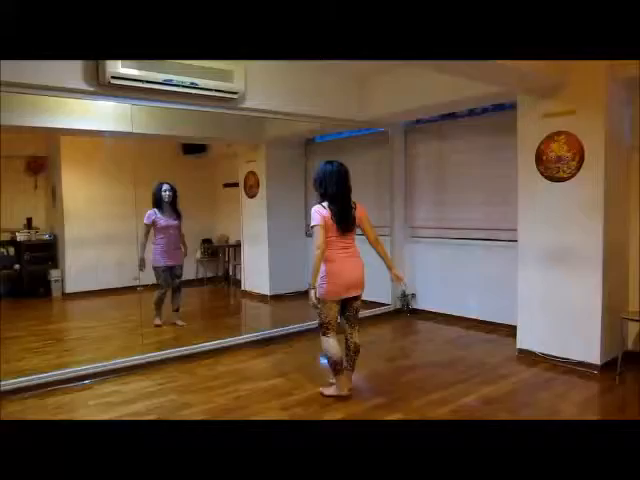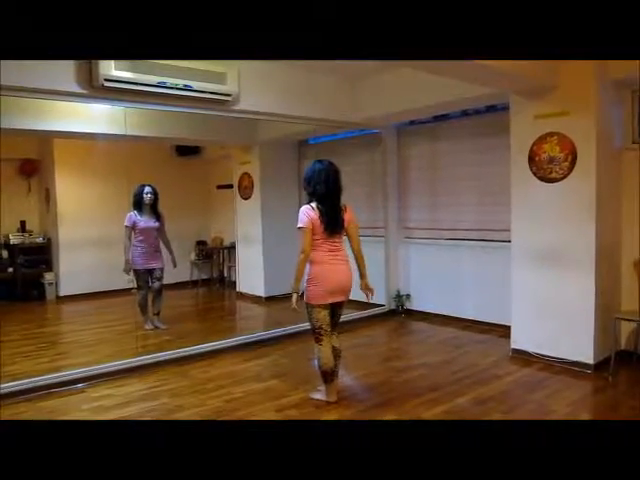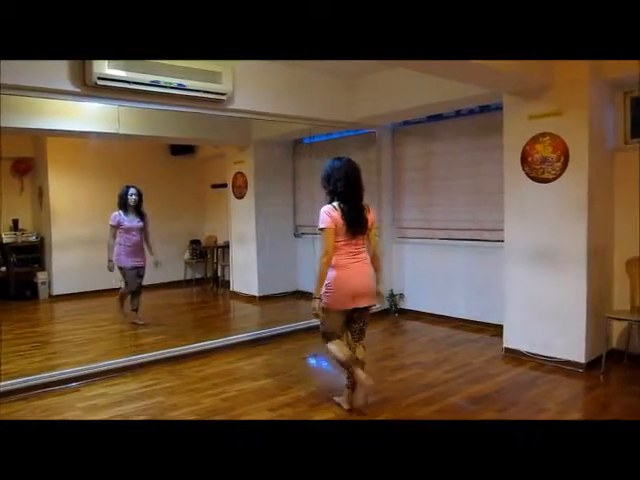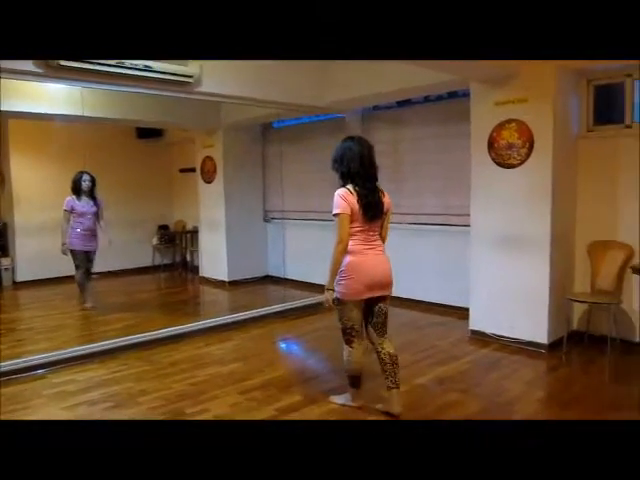
dt=1s
person 1, frame 1
left shoulder: (320, 210)
right shoulder: (357, 209)
left elbow: (320, 249)
right elbow: (375, 241)
left wrist: (313, 284)
right wrist: (391, 267)
left hip: (333, 276)
right hip: (355, 273)
left knee: (327, 332)
right knee: (352, 328)
left ankle: (341, 385)
right ankle: (345, 379)
person 1, frame 2
left shoulder: (308, 211)
right shoulder: (345, 211)
left elbow: (304, 253)
right elbow: (357, 248)
left wrist: (296, 288)
right wrist: (364, 278)
left hip: (320, 279)
right hip: (343, 276)
left knee: (321, 338)
right knee: (332, 333)
left ankle: (329, 392)
right ankle: (331, 384)
person 1, frame 3
left shoulder: (329, 212)
right shoulder: (367, 211)
left elbow: (327, 255)
right elbow: (373, 251)
left wrist: (317, 293)
right wrist: (376, 282)
left hip: (341, 281)
right hip: (365, 280)
left knee: (331, 337)
right knee: (356, 340)
left ankle: (359, 376)
right ankle: (348, 396)
person 1, frame 4
left shoulder: (344, 195)
right shoulder: (382, 195)
left elbow: (342, 243)
left wrist: (330, 285)
left hip: (356, 271)
right hip: (381, 268)
left knee: (352, 338)
right knee: (379, 336)
left ankle: (354, 396)
right ankle: (394, 400)
person 2, frame 1
left shoulder: (176, 213)
right shoulder: (152, 214)
right elbow: (145, 236)
left wrist: (185, 248)
right wrist: (141, 256)
left hip: (176, 255)
right hip: (160, 256)
left knee: (177, 286)
right knee: (163, 288)
left ankle: (176, 317)
right ankle: (158, 315)
person 2, frame 2
left shoulder: (158, 216)
right shoulder: (132, 216)
left elbow: (163, 237)
right elbow: (127, 240)
left wrist: (172, 255)
right wrist: (127, 260)
left hip: (156, 257)
right hip: (139, 258)
left knee: (158, 288)
right knee: (143, 290)
left ankle: (156, 319)
right ankle: (146, 320)
person 2, frame 3
left shoulder: (142, 216)
right shoulder: (117, 216)
left elbow: (146, 237)
right elbow: (112, 238)
left wrist: (153, 255)
right wrist: (110, 259)
left hip: (139, 256)
right hip: (124, 256)
left knee: (138, 286)
right knee: (131, 286)
left ankle: (135, 315)
right ankle: (120, 301)
person 2, frame 4
left shoulder: (96, 201)
right shoulder: (71, 201)
left elbow: (100, 220)
right elbow: (65, 223)
left wrist: (107, 235)
right wrist: (64, 242)
left hip: (92, 238)
right hip: (77, 238)
left knee: (88, 269)
right knee: (80, 269)
left ankle: (84, 295)
right ankle: (86, 298)
